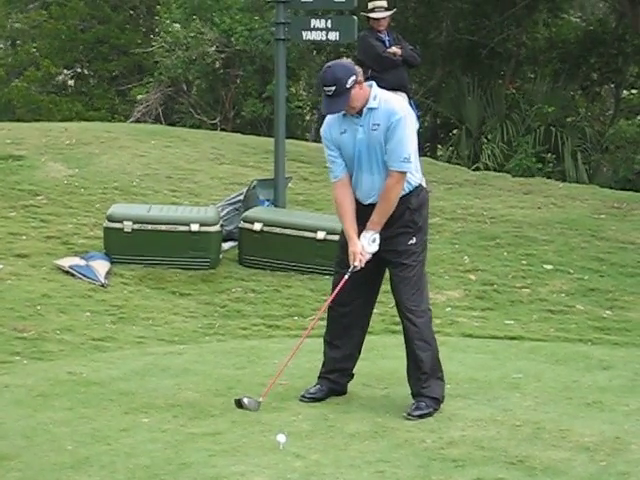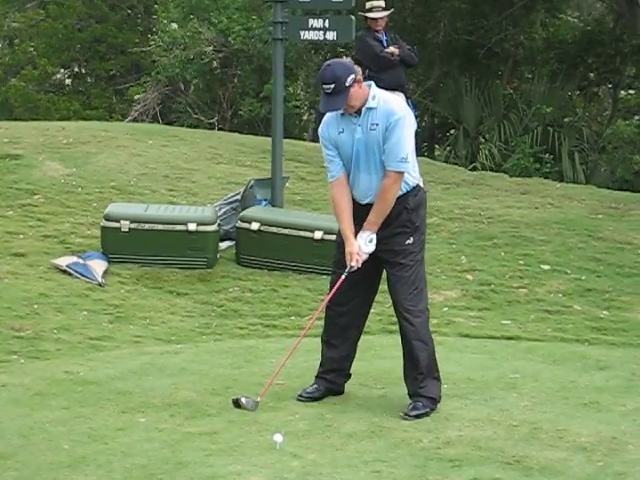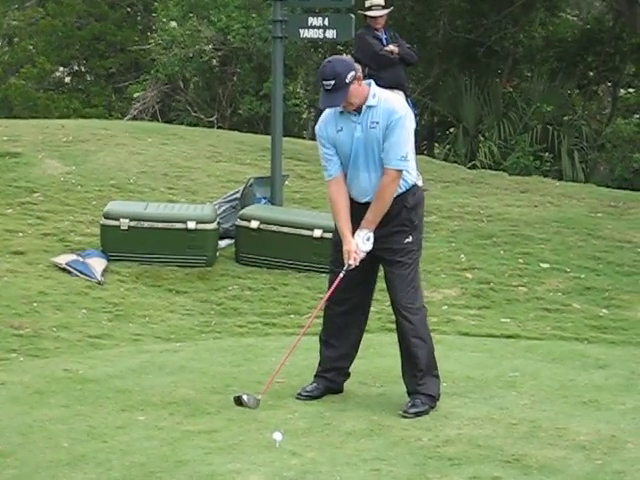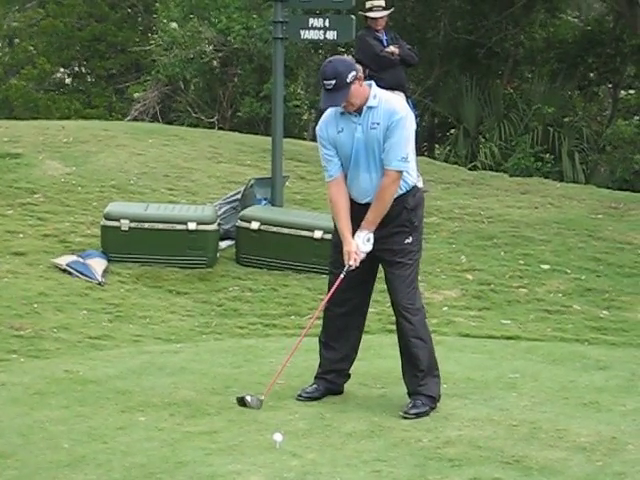
dt=0.1s
person 1, frame 1
left shoulder: (396, 112)
right shoulder: (331, 125)
left elbow: (397, 177)
right elbow: (341, 184)
left wrist: (373, 231)
right wrist: (353, 238)
left hip: (402, 210)
right hip: (359, 211)
left knee: (411, 302)
right knee: (345, 299)
left ankle: (428, 390)
right ankle: (334, 376)
person 1, frame 2
left shoulder: (394, 112)
right shoulder: (329, 125)
left elbow: (394, 178)
right elbow: (339, 183)
left wrist: (370, 231)
right wrist: (350, 239)
left hip: (400, 211)
right hip: (357, 210)
left knee: (409, 302)
right knee: (343, 299)
left ankle: (425, 391)
right ankle: (331, 376)
person 1, frame 3
left shoulder: (394, 110)
right shoulder: (327, 123)
left elbow: (392, 176)
right elbow: (336, 182)
left wrist: (367, 230)
right wrist: (348, 237)
left hip: (398, 209)
right hip: (355, 209)
left knee: (406, 300)
right knee: (341, 298)
left ankle: (424, 388)
right ankle: (331, 375)
person 1, frame 4
left shoulder: (395, 111)
right shoulder: (327, 124)
left elbow: (393, 177)
right elbow: (336, 183)
left wrist: (367, 231)
right wrist: (347, 238)
left hip: (398, 210)
right hip: (354, 210)
left knee: (406, 301)
right knee: (341, 300)
left ankle: (424, 389)
right ankle: (331, 376)
person 2, frame 1
left shoulder: (396, 38)
right shoulder: (365, 38)
left elbow: (416, 59)
right elbow: (383, 59)
left wrist: (400, 53)
right wrist: (400, 58)
left hip: (400, 93)
person 2, frame 2
left shoulder: (393, 37)
right shoulder: (363, 37)
left elbow: (413, 58)
right elbow: (380, 60)
left wrist: (398, 52)
right wrist: (401, 57)
left hip: (398, 92)
person 2, frame 3
left shoulder: (392, 35)
right shoulder: (363, 36)
left elbow: (413, 57)
right elbow: (380, 59)
left wrist: (397, 51)
right wrist: (400, 56)
left hip: (398, 90)
person 2, frame 4
left shoulder: (393, 36)
right shoulder: (363, 37)
left elbow: (413, 58)
right elbow: (380, 60)
left wrist: (398, 52)
right wrist: (401, 58)
left hip: (398, 91)
